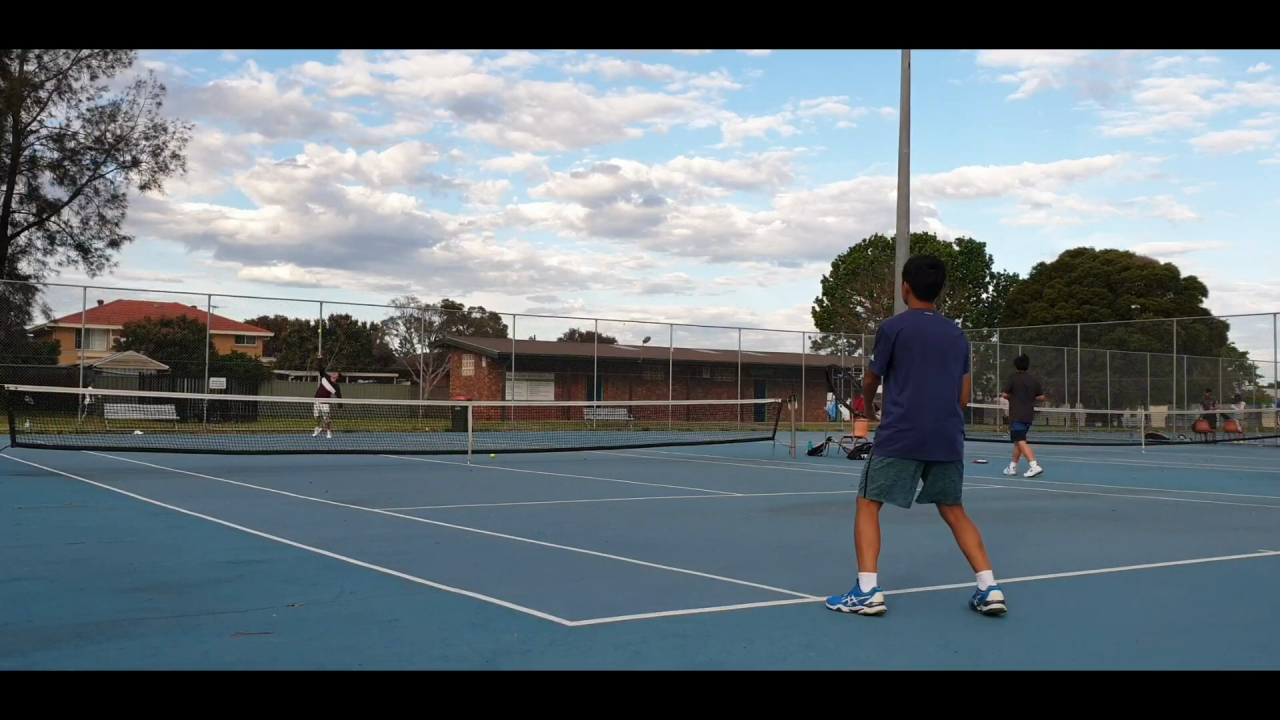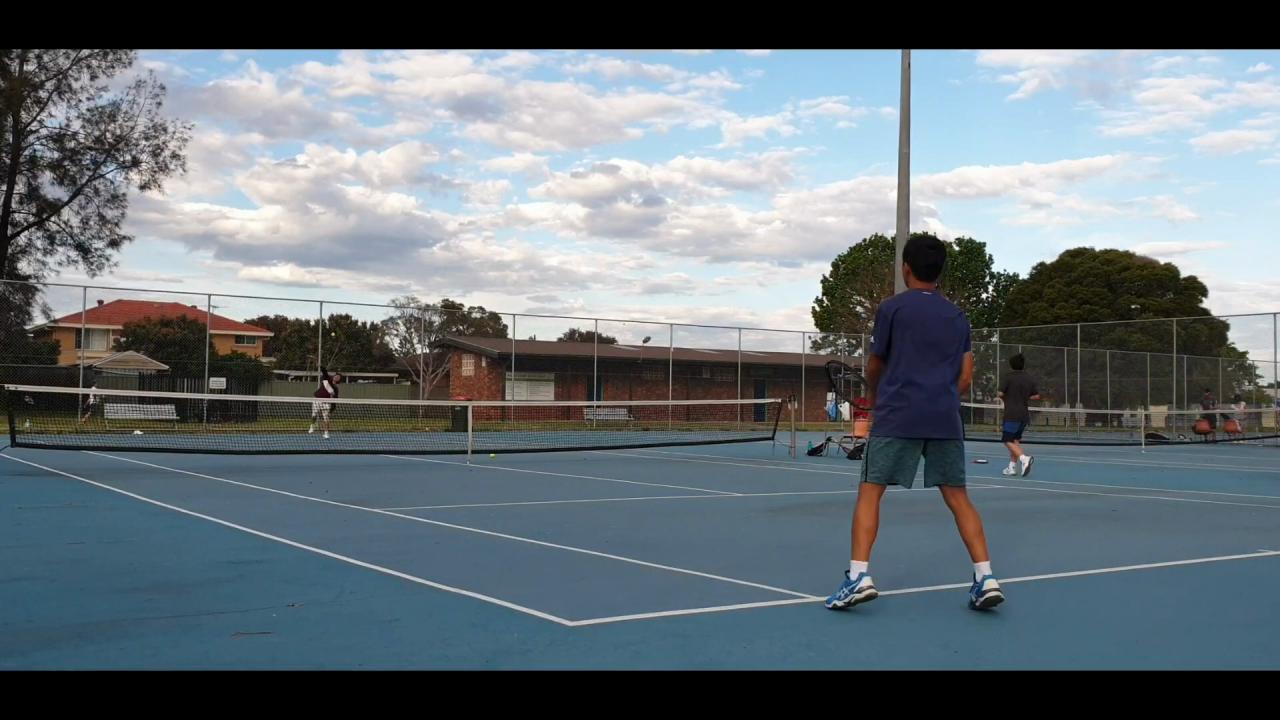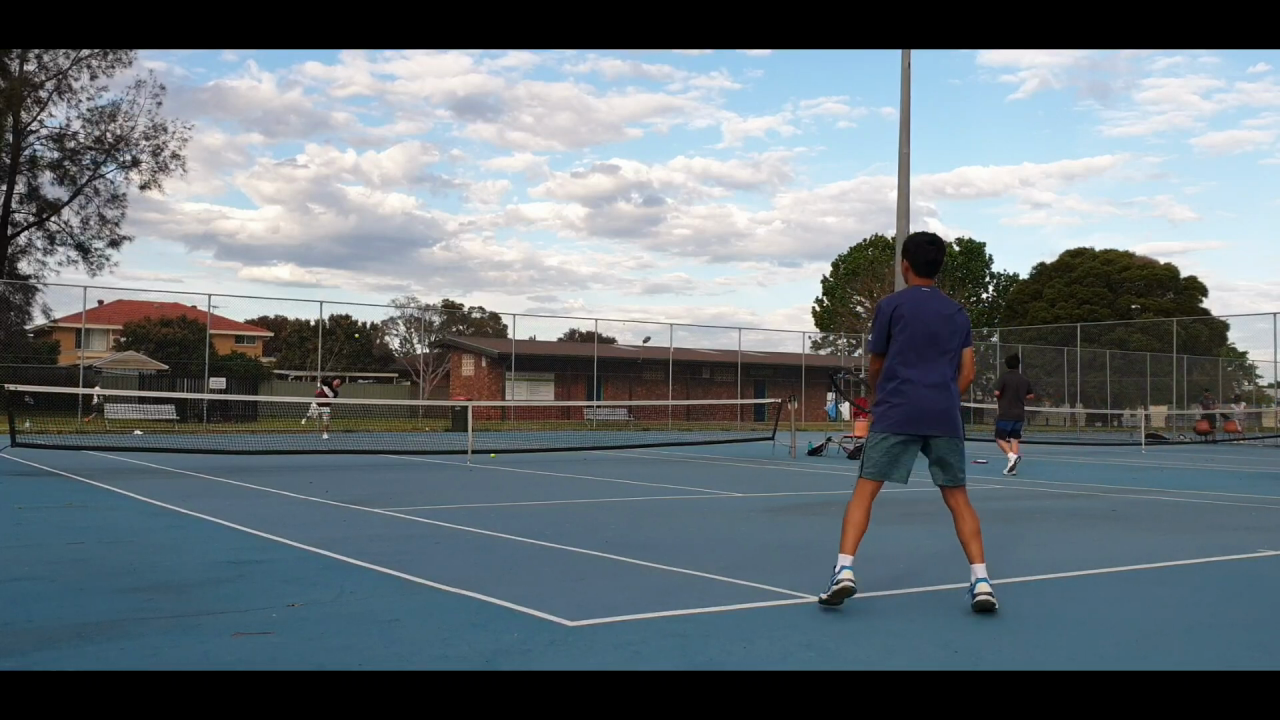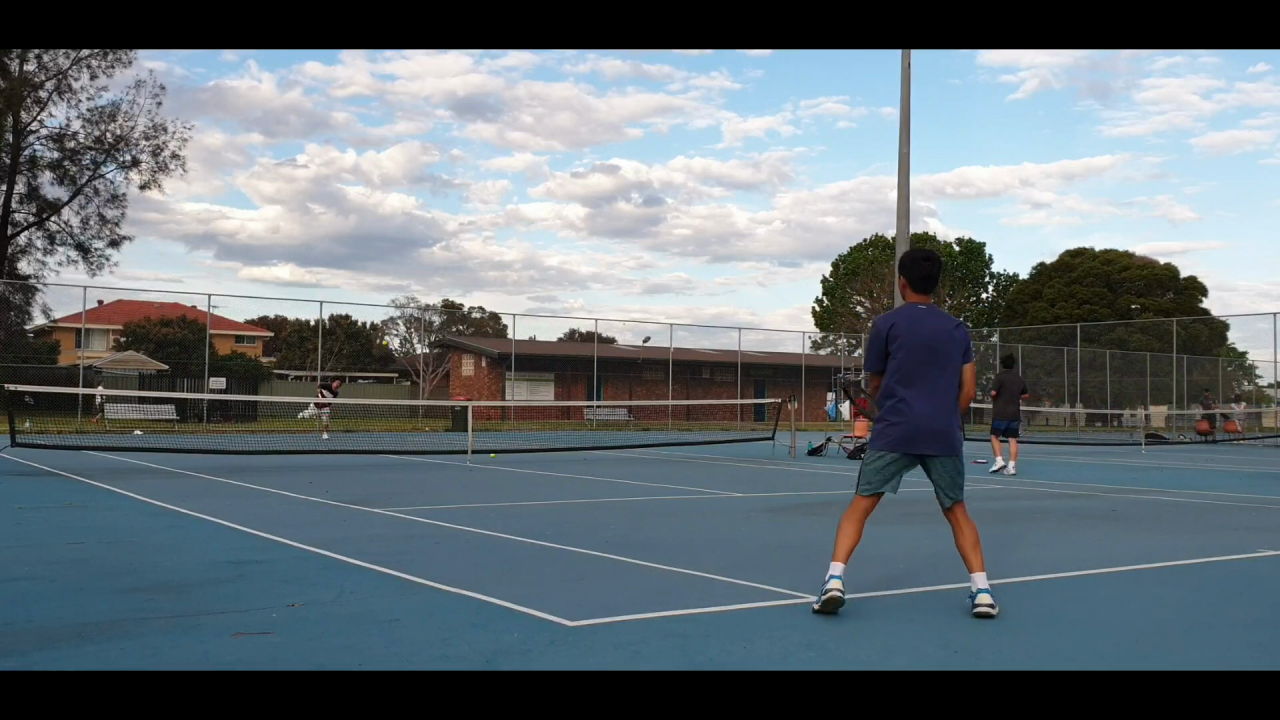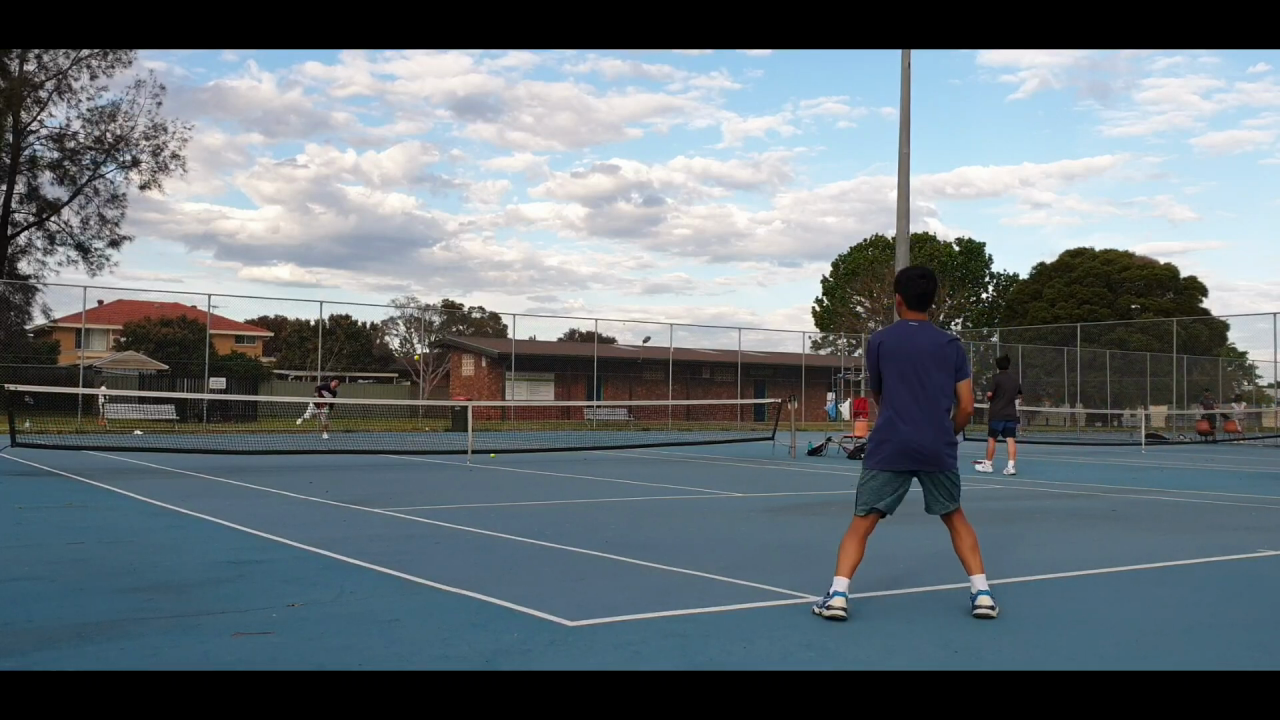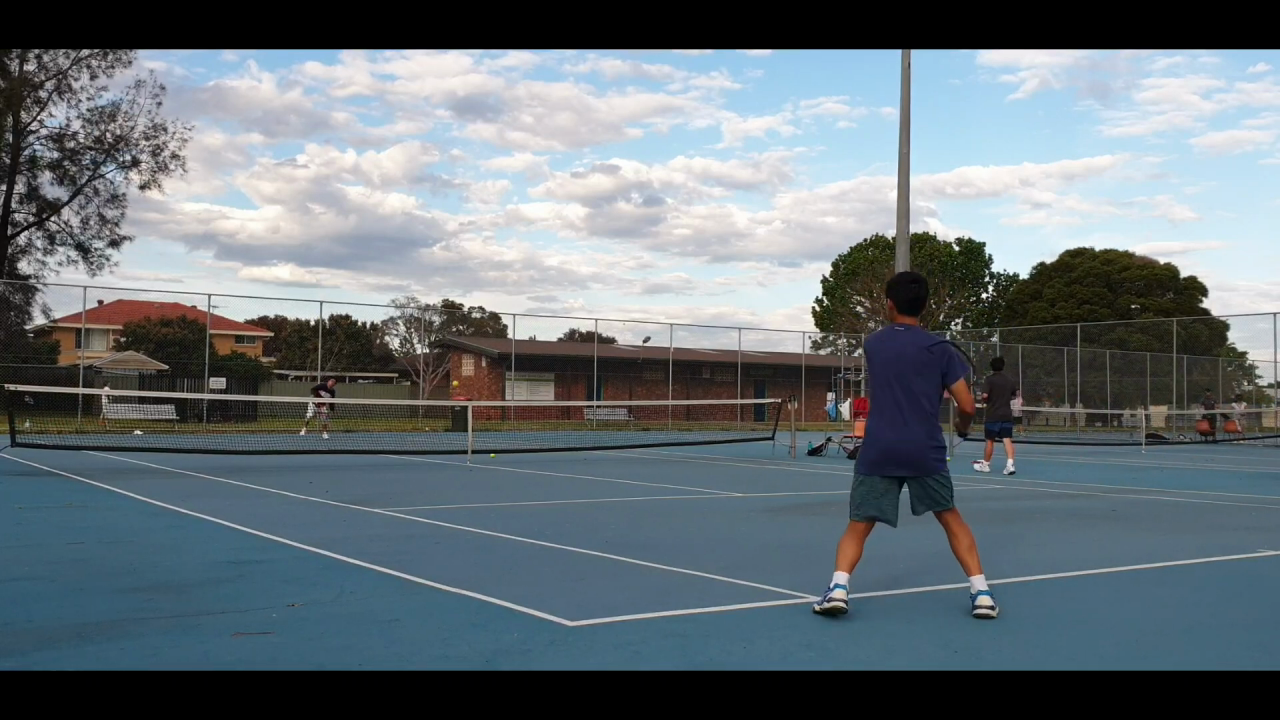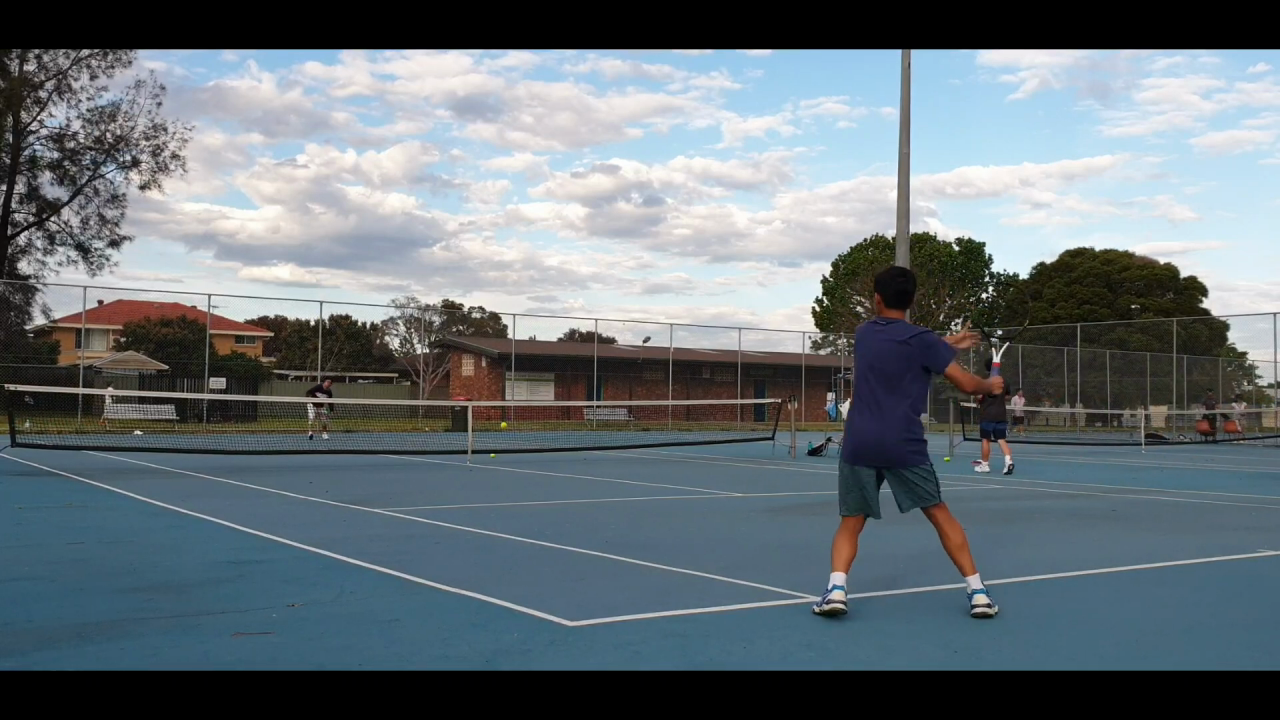
dt=0.1s
person 1, frame 1
left shoulder: (893, 328)
right shoulder: (956, 334)
left elbow: (872, 381)
right elbow: (963, 394)
left wrist: (866, 404)
left hip: (899, 436)
right hip: (947, 437)
left knee: (867, 506)
right knee: (954, 512)
left ankle: (869, 589)
right ankle: (989, 588)
person 1, frame 2
left shoulder: (892, 308)
right shoulder: (958, 315)
left elbow: (875, 365)
right elbow: (965, 377)
left wrist: (873, 395)
left hip: (898, 415)
right hip: (946, 418)
left knee: (870, 492)
right knee: (957, 497)
left ankle: (859, 576)
right ankle: (985, 578)
person 1, frame 3
left shoulder: (890, 305)
right shoulder: (958, 312)
left elbow: (876, 366)
right elbow: (967, 374)
left wrist: (879, 398)
left hip: (896, 414)
right hip: (944, 417)
left knee: (865, 489)
right knee: (957, 497)
left ankle: (844, 570)
right ankle: (981, 581)
person 1, frame 4
left shoulder: (886, 324)
right shoulder: (957, 328)
left elbow: (874, 385)
right elbow: (968, 390)
left hip: (894, 432)
right hip: (943, 435)
left knee: (860, 506)
right knee: (956, 512)
left ankle: (834, 580)
right ankle: (981, 590)
person 1, frame 5
left shoulder: (879, 341)
right shoulder: (951, 345)
right elbow: (966, 407)
left hip: (888, 447)
right hip: (936, 447)
left knee: (861, 524)
right knee: (955, 518)
left ankle: (837, 594)
right ankle: (982, 591)
person 1, frame 6
left shoulder: (873, 343)
right shoulder: (941, 348)
right elbow: (967, 406)
right wrist: (962, 427)
left hip: (878, 453)
right hip: (926, 451)
left knee: (858, 527)
right knee: (950, 518)
left ankle: (838, 587)
right ankle: (982, 592)
person 1, frame 7
left shoulder: (864, 333)
right shoulder: (924, 338)
right elbow: (968, 384)
left wrist: (948, 343)
right wrist: (991, 386)
left hip: (857, 444)
right hip: (902, 445)
left knee: (850, 523)
right knee: (940, 514)
left ankle: (836, 589)
right ankle: (977, 591)
